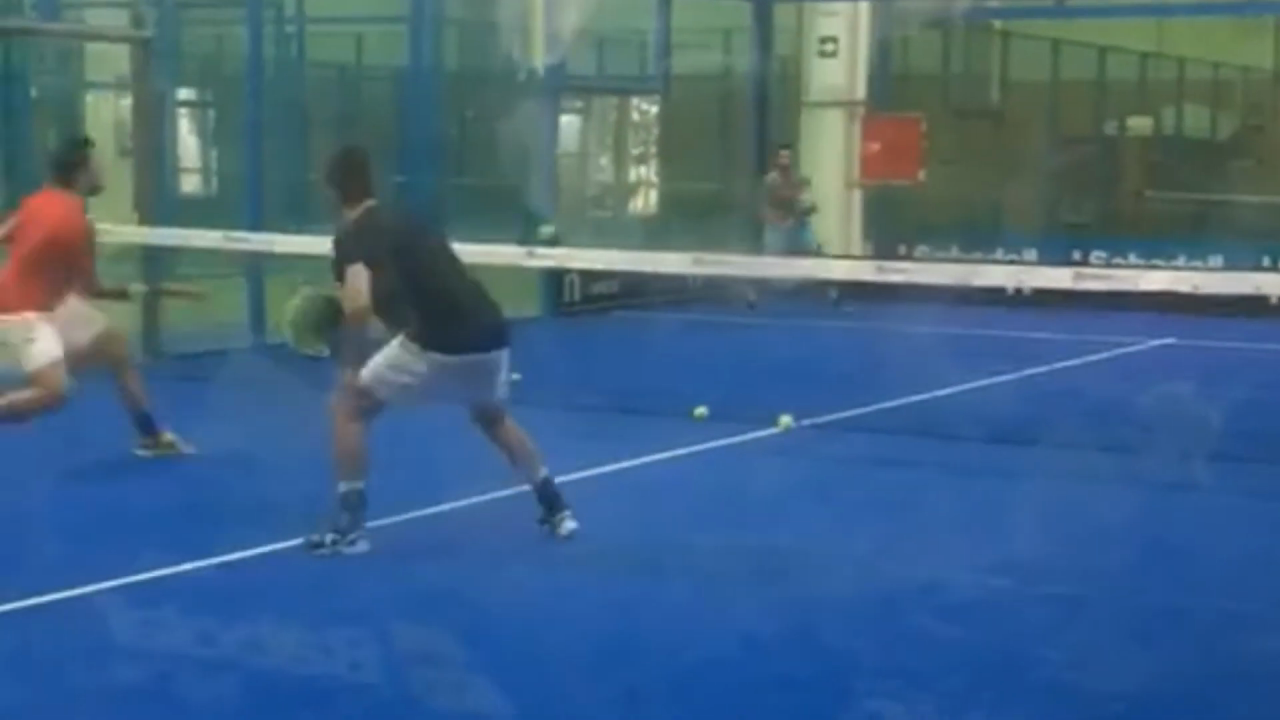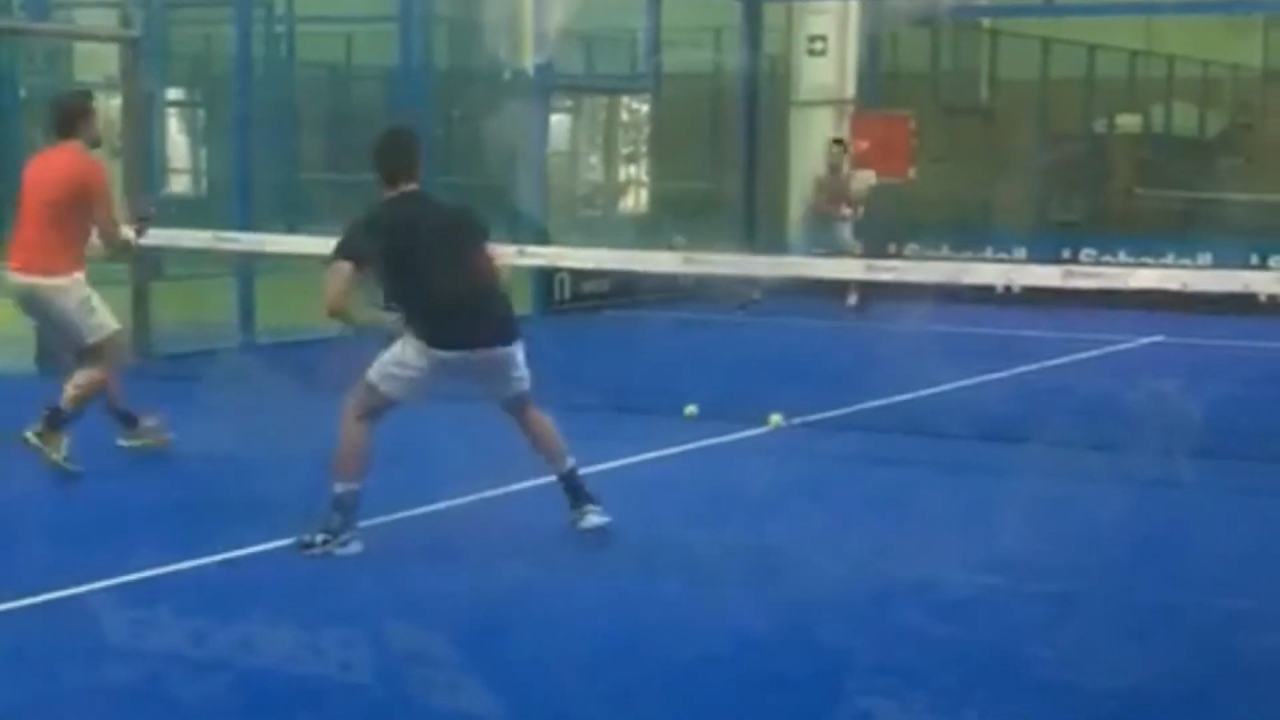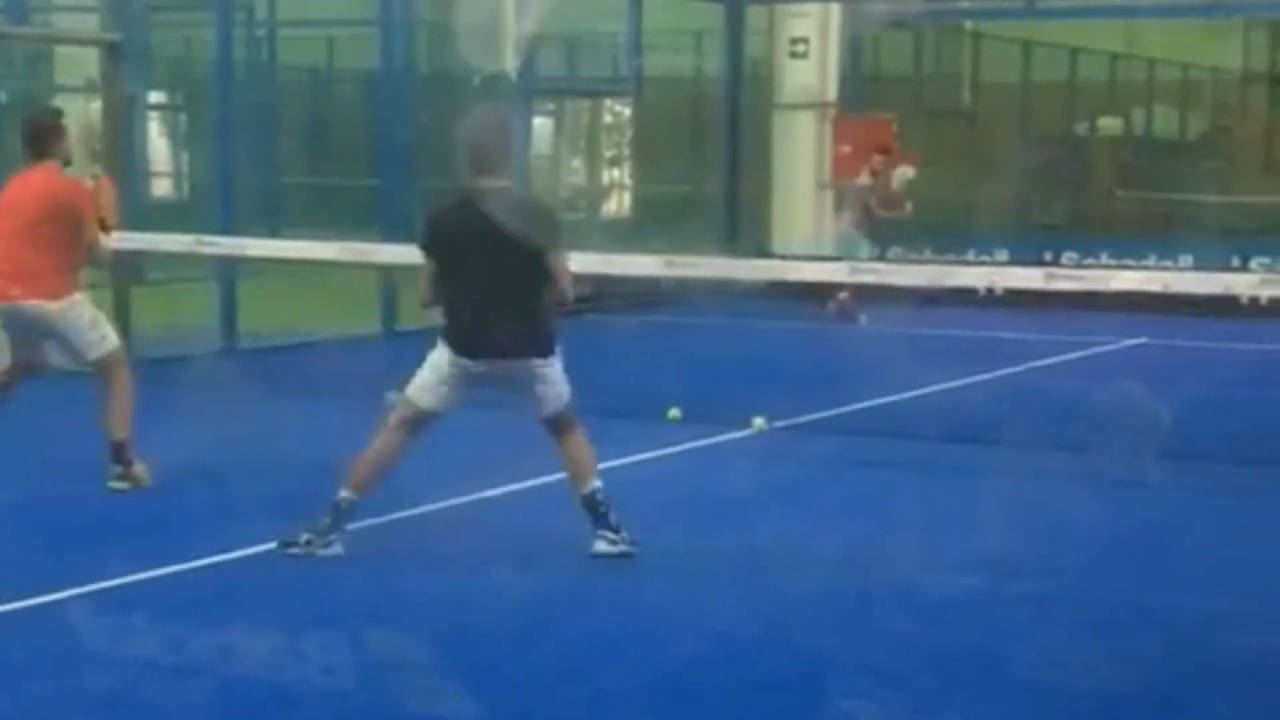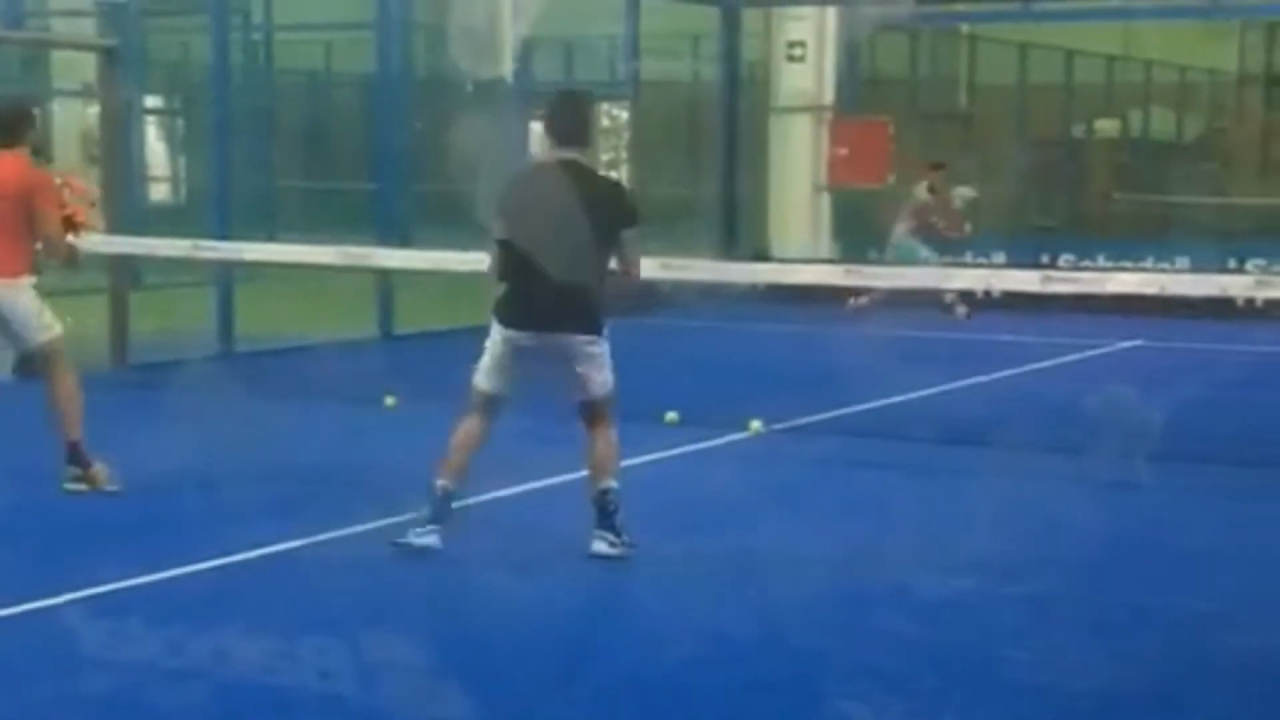
dt=0.2s
person 1, frame 1
left shoulder: (353, 238)
right shoulder: (411, 225)
left elbow: (358, 305)
left wrist: (347, 363)
left hip: (435, 341)
right hip: (490, 335)
left knee: (349, 409)
right knee: (494, 419)
left ankle: (349, 527)
right ankle: (556, 508)
person 1, frame 2
left shoulder: (368, 228)
right shoulder: (459, 214)
left elbow: (334, 302)
left wrist: (376, 320)
left hip: (434, 340)
right hip: (496, 334)
left knee: (358, 412)
right knee: (525, 410)
left ankle: (341, 526)
right ankle: (584, 503)
person 1, frame 3
left shoulder: (445, 218)
right shoulder: (537, 217)
left elbow: (430, 294)
right elbow: (563, 290)
left hip: (464, 346)
right hip: (530, 347)
left knee: (399, 427)
right knee: (567, 429)
left ankle: (330, 527)
right ankle: (605, 527)
person 1, frame 4
left shoulder: (520, 187)
right shoulder: (611, 194)
left elbow: (499, 267)
right elbow: (631, 271)
left hip: (516, 319)
right hip: (580, 323)
left knee: (478, 413)
right knee: (599, 419)
left ankle: (433, 519)
right ankle: (607, 527)
person 2, frame 1
left shoulder: (42, 201)
right shoulder: (76, 225)
right elbow: (90, 289)
right wrist: (127, 293)
left hip: (51, 304)
left knee: (117, 348)
right knee: (53, 390)
left ankle: (151, 435)
person 2, frame 2
left shoulder: (38, 163)
right shoulder: (89, 169)
right elbow: (112, 239)
right wrist: (133, 235)
left hip: (23, 273)
right hip: (54, 279)
left knee: (93, 352)
right knee: (111, 357)
left ankle: (130, 424)
right ankle: (48, 430)
person 2, frame 3
right shoulder: (73, 190)
right elbow: (93, 255)
right wrist: (103, 248)
right hip: (55, 300)
right knee: (116, 372)
right ankle: (123, 464)
person 2, frame 4
right shoulder: (35, 177)
right elbow: (54, 245)
left wrist: (57, 224)
right wrist: (71, 251)
right knee: (60, 368)
right ankle: (79, 464)
person 3, frame 1
left shoulder: (801, 180)
right shoulder: (770, 181)
left elbow: (809, 207)
right elbow: (766, 208)
left wrist: (808, 208)
right wrist: (778, 220)
left hip: (798, 223)
right hip: (778, 225)
left knee: (814, 253)
left ankle: (830, 291)
right ankle: (754, 290)
person 3, frame 2
left shoulder: (851, 177)
right shoulder: (823, 178)
left elbow: (855, 202)
right elbow: (820, 206)
right wrist: (840, 213)
left hip: (841, 223)
right hip: (819, 225)
left knee: (853, 254)
left ankle: (852, 295)
person 3, frame 3
left shoulder: (882, 181)
right shoulder: (864, 184)
right elbow: (877, 211)
right wrist: (899, 211)
left hip: (860, 228)
right hip: (850, 228)
left ankle: (841, 301)
person 3, frame 4
left shoulder: (931, 194)
right shoulder: (924, 198)
right elbow: (939, 226)
right wrist: (960, 230)
left hip: (904, 237)
right hip: (904, 238)
right knee: (934, 263)
left ankle: (859, 300)
right ankle: (955, 305)
